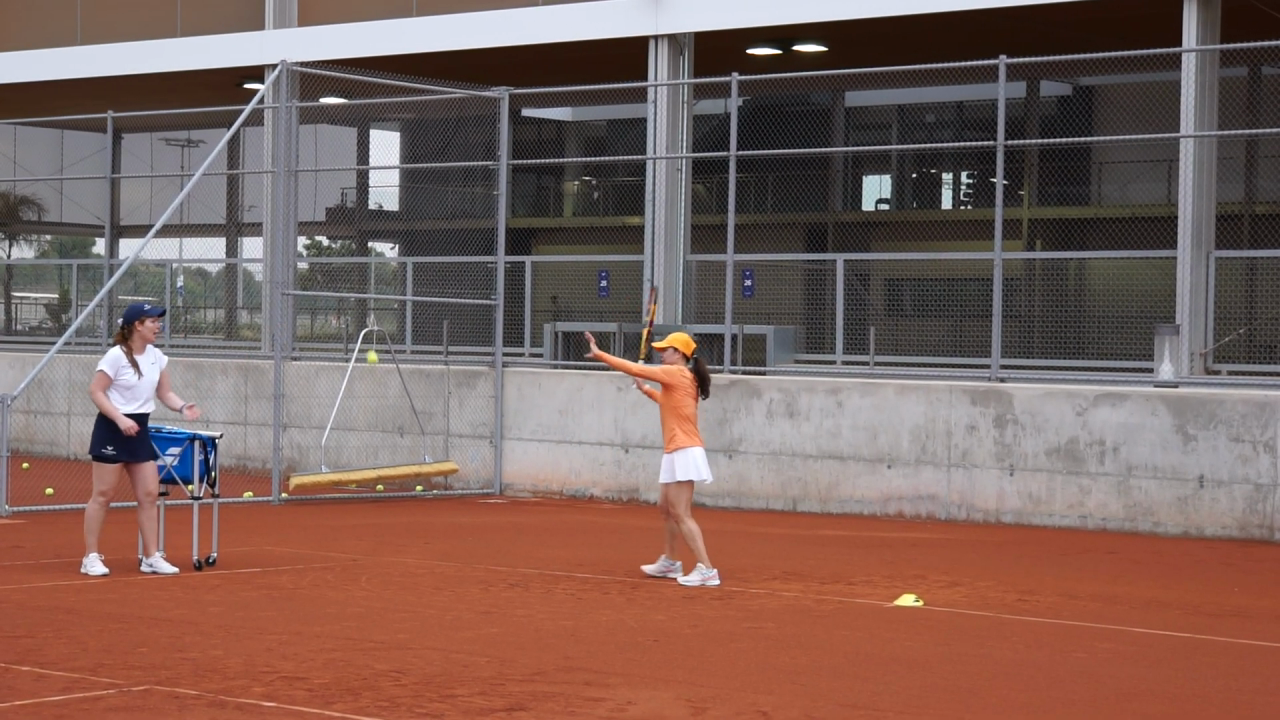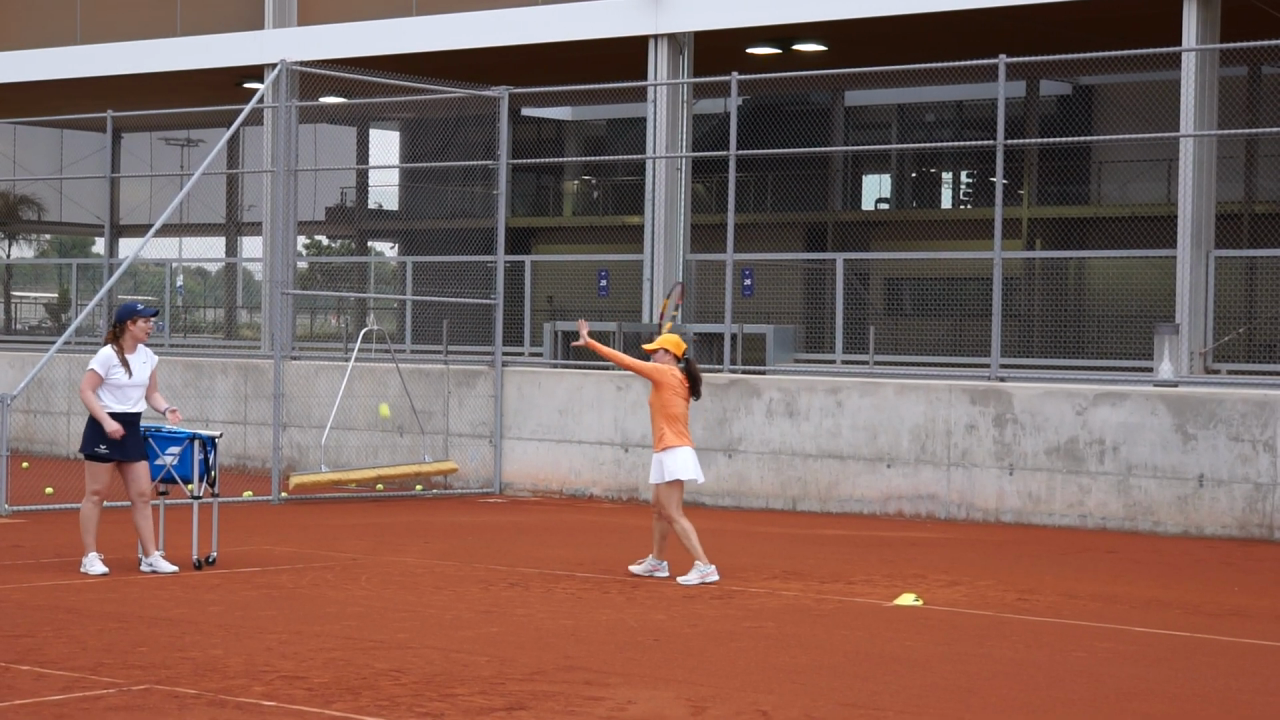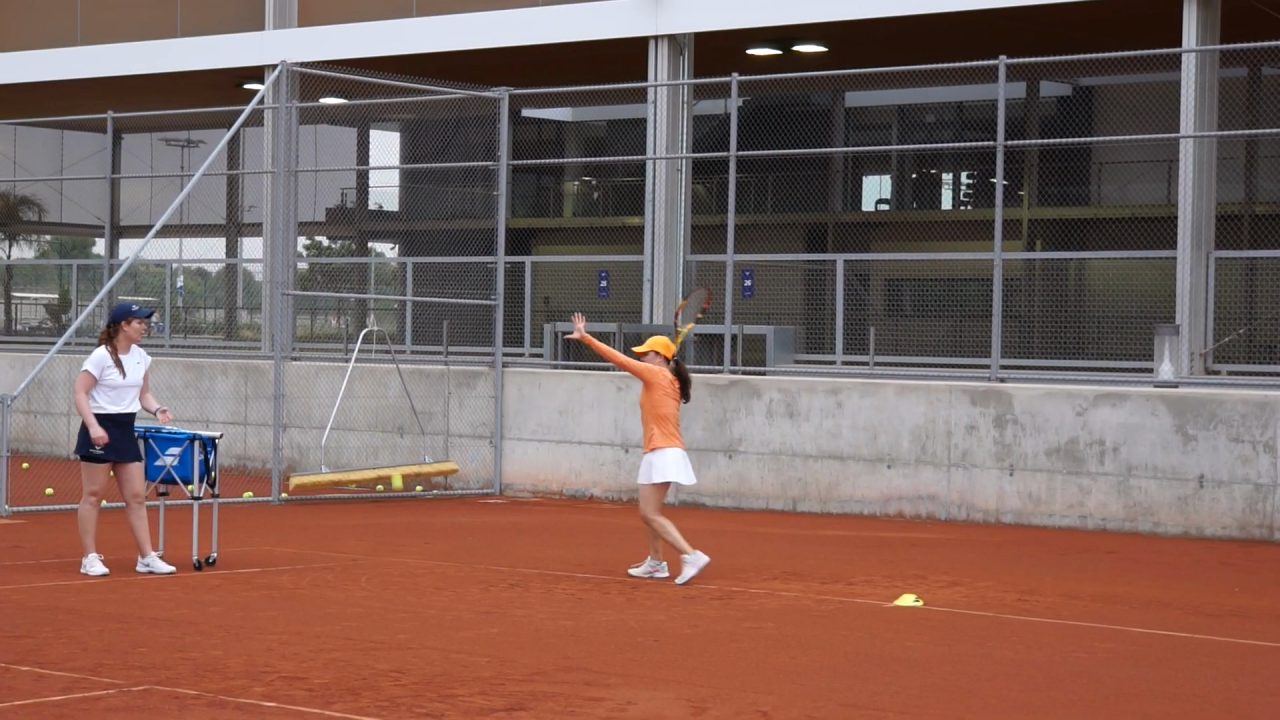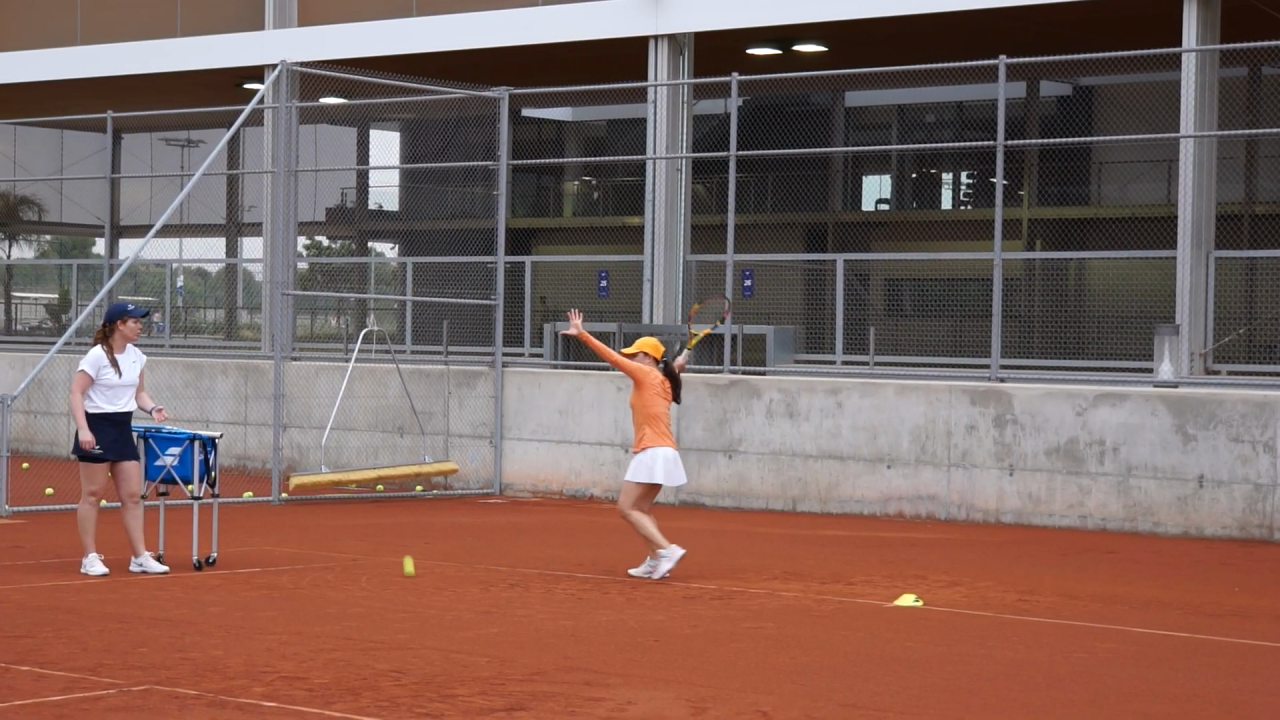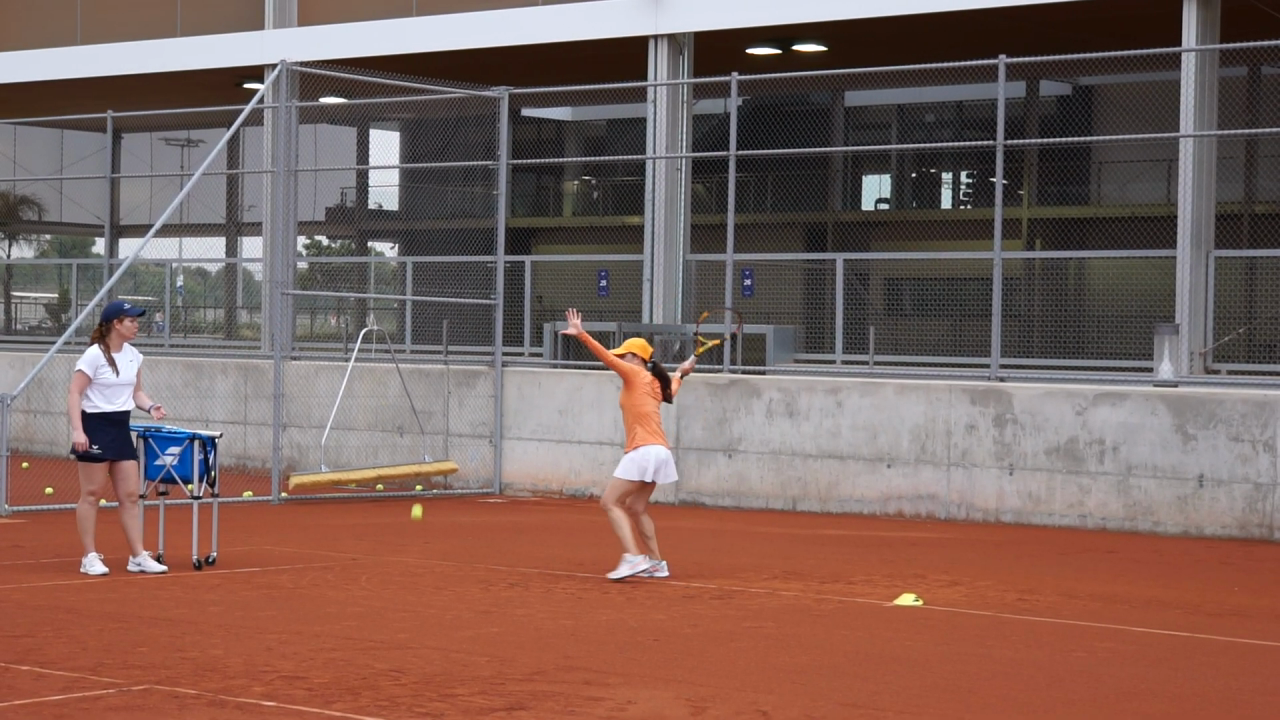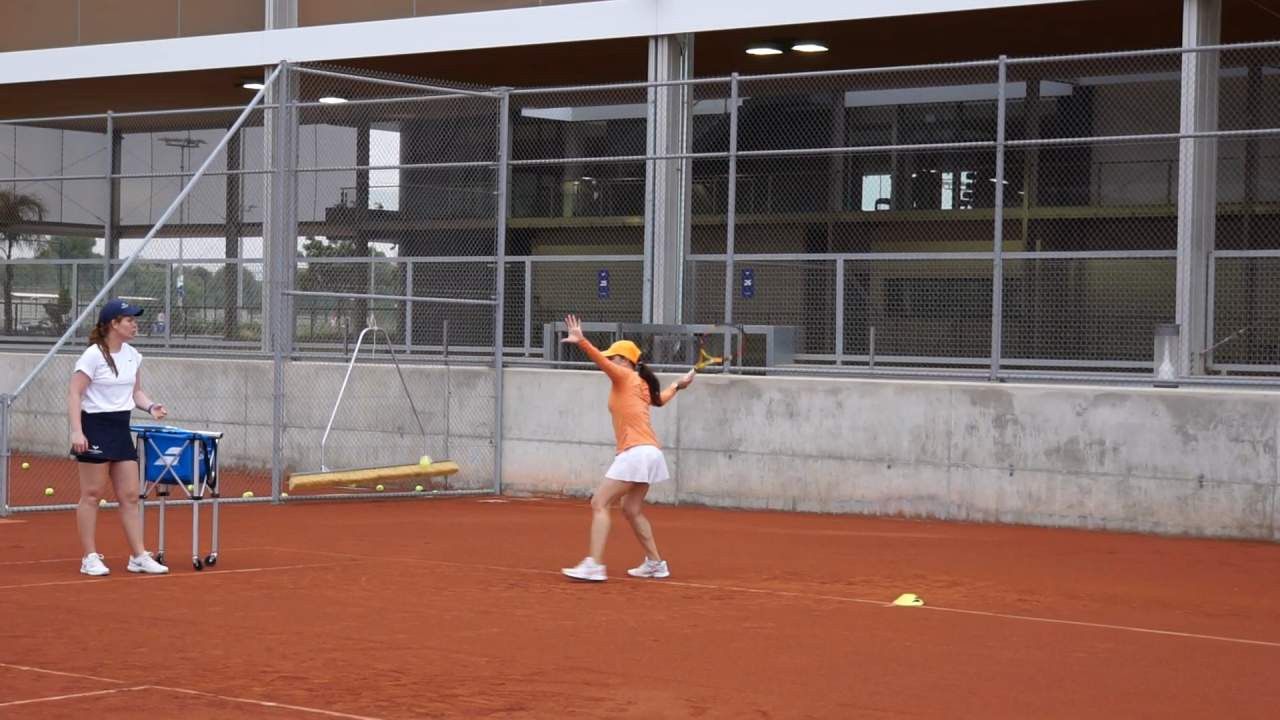
dt=0.1s
person 1, frame 1
left shoulder: (157, 357)
right shoulder: (116, 356)
left elbow: (165, 393)
right elbow: (96, 392)
left wrist: (184, 407)
right wrist: (121, 419)
left hip: (140, 431)
right hip: (113, 430)
left knee: (149, 495)
right knee: (103, 495)
left ankle: (152, 558)
right ankle: (90, 557)
person 1, frame 2
left shoulder: (148, 357)
right shoulder: (107, 355)
left elbow: (151, 394)
right elbow: (86, 391)
left wrist: (167, 410)
right wrist: (106, 421)
left hip: (131, 430)
right hip: (104, 430)
left knee: (143, 494)
right knee: (97, 494)
left ankle: (151, 557)
right ankle: (91, 556)
person 1, frame 3
left shoulder: (141, 357)
right shoulder: (101, 356)
right elbow: (80, 392)
left wrist: (157, 410)
right wrist: (92, 426)
left hip: (126, 431)
right hip: (100, 430)
left knee: (137, 496)
right knee: (93, 495)
left ankle: (147, 557)
right ankle: (90, 557)
person 1, frame 4
left shoulder: (137, 356)
right shoulder: (97, 355)
right elbow: (76, 393)
left wrist: (153, 409)
right wrist: (82, 429)
left hip: (122, 430)
right hip: (97, 430)
left knee: (133, 495)
right knee: (93, 495)
left ankle: (140, 557)
right ankle: (90, 557)
person 1, frame 5
left shoulder: (133, 355)
right shoulder: (94, 355)
right elbow: (74, 393)
left wrist: (150, 407)
right wrist: (77, 429)
left hip: (121, 429)
right hip: (95, 428)
left knee: (130, 495)
right knee: (92, 495)
left ankle: (138, 557)
right ankle: (89, 557)
person 1, frame 6
left shoulder: (132, 355)
right shoulder: (93, 355)
right elbow: (74, 394)
left wrist: (150, 406)
right wrist: (76, 431)
left hip: (121, 429)
right hip: (95, 428)
left knee: (130, 496)
right knee: (92, 495)
left ankle: (139, 557)
right ankle: (90, 557)
person 2, frame 1
left shoulder: (676, 373)
right shoulder: (687, 379)
left elbow: (635, 369)
left wrist: (599, 354)
right wrist: (645, 389)
left hip: (682, 454)
right hip: (682, 453)
left knee: (681, 514)
right knee: (666, 507)
left ankle: (707, 569)
right ankle: (669, 561)
person 2, frame 2
left shoulder: (665, 372)
right shoulder: (678, 379)
left elbow: (625, 361)
left wrist: (589, 342)
left hip: (672, 453)
right hip: (673, 452)
left knee: (672, 514)
right knee: (659, 508)
left ankle: (704, 566)
right ankle: (656, 561)
person 2, frame 3
left shoulder: (655, 374)
right shoulder: (672, 381)
left elbow: (619, 359)
left wrist: (586, 338)
right wrist: (676, 367)
left hip: (662, 454)
right hip: (670, 453)
left knee: (650, 514)
right knee: (650, 511)
left ankle: (692, 556)
right ankle: (656, 562)
person 2, frame 4
left shoulder: (646, 375)
right shoulder: (663, 382)
left elbow: (612, 357)
right elbow: (671, 383)
left wrist: (582, 334)
right wrist: (676, 367)
left hip: (652, 453)
right hip: (663, 453)
left knee: (626, 508)
right knee: (640, 508)
left ankle: (667, 549)
right ankle: (655, 561)
person 2, frame 5
left shoulder: (633, 375)
right shoulder: (651, 382)
left elbow: (605, 356)
right elbow: (669, 392)
left wrist: (580, 334)
right wrist: (680, 374)
left hip: (643, 452)
right hip: (655, 452)
left knee: (609, 502)
right knee: (634, 508)
left ankle: (633, 557)
right ankle: (655, 562)
person 2, frame 6
left shoulder: (624, 376)
right shoulder: (641, 385)
left elbow: (601, 360)
right elbow: (660, 397)
left wrist: (581, 341)
right wrist: (678, 385)
left hip: (635, 453)
right hip: (647, 453)
left knee: (599, 504)
right knee: (631, 510)
left ankle: (594, 564)
right ankle: (655, 563)
